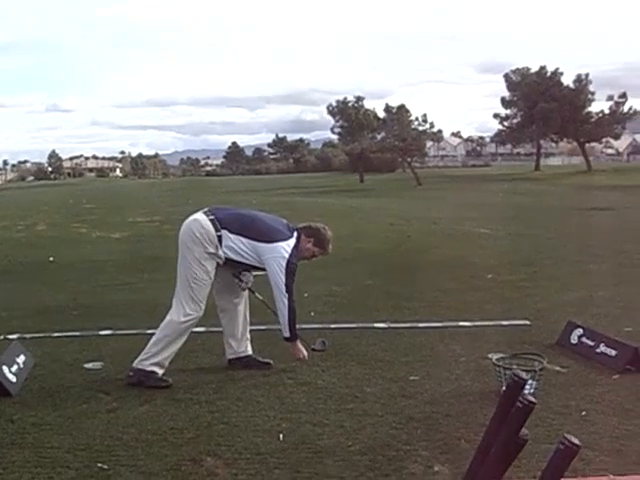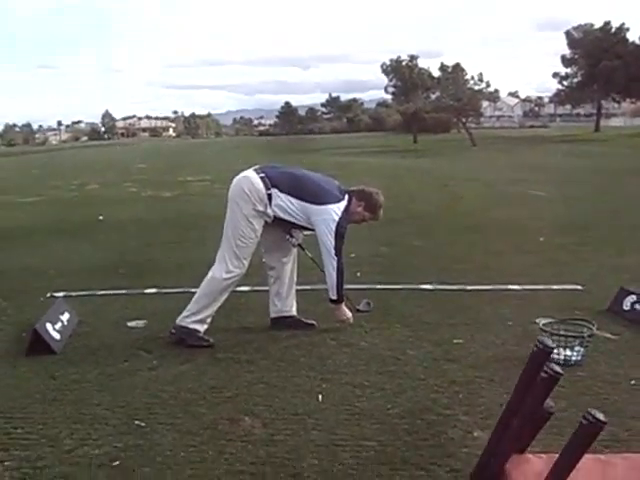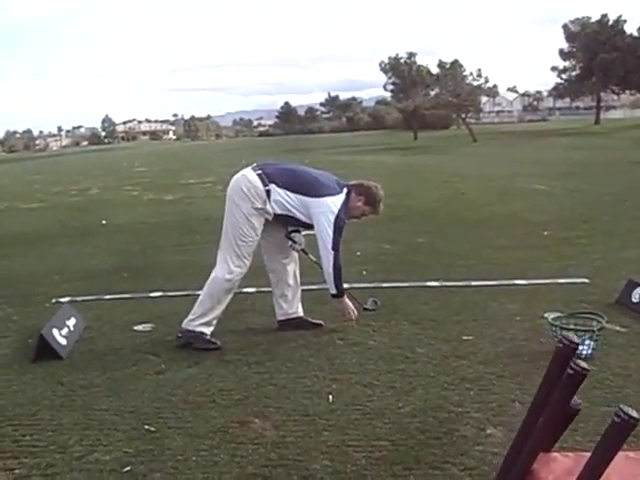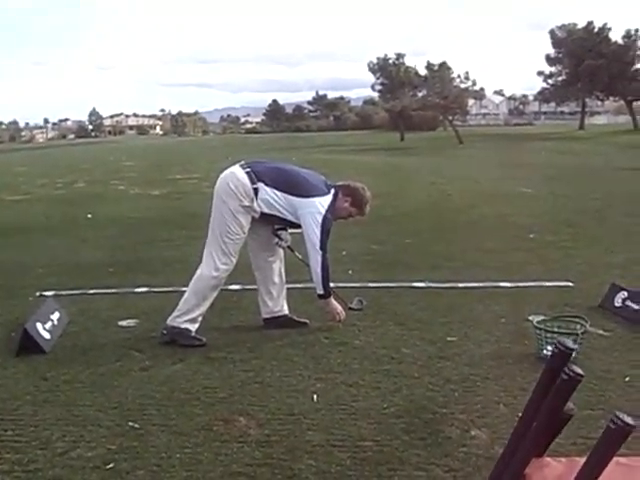
dt=0.7s
person 1, frame 1
left shoulder: (286, 231)
right shoulder: (283, 251)
right elbow: (285, 297)
left wrist: (244, 271)
right wrist: (293, 341)
left hip: (206, 227)
right hip: (202, 235)
left knee: (233, 294)
right knee: (190, 310)
left ankle: (239, 354)
right ankle: (144, 369)
person 1, frame 2
left shoulder: (338, 193)
right shoulder: (333, 213)
right elbow: (333, 259)
left wrist: (294, 229)
right wrist: (338, 304)
left hip: (256, 184)
right hip: (252, 192)
left knee: (283, 252)
right knee: (233, 265)
left ankle: (283, 314)
right ankle: (187, 326)
person 1, frame 3
left shoulder: (337, 189)
right shoulder: (332, 207)
right elbow: (330, 254)
left wrist: (294, 230)
right wrist: (340, 297)
left hip: (256, 186)
right hip: (251, 190)
left knee: (283, 254)
right knee: (233, 266)
left ankle: (289, 315)
right ankle: (193, 329)
person 1, frame 4
left shoulder: (324, 189)
right shoulder: (319, 206)
right elbow: (318, 254)
left wrist: (280, 228)
right wrist: (327, 299)
left hip: (243, 182)
right hip: (238, 188)
left knee: (269, 251)
right knee: (220, 263)
left ankle: (275, 313)
right ankle: (178, 325)
